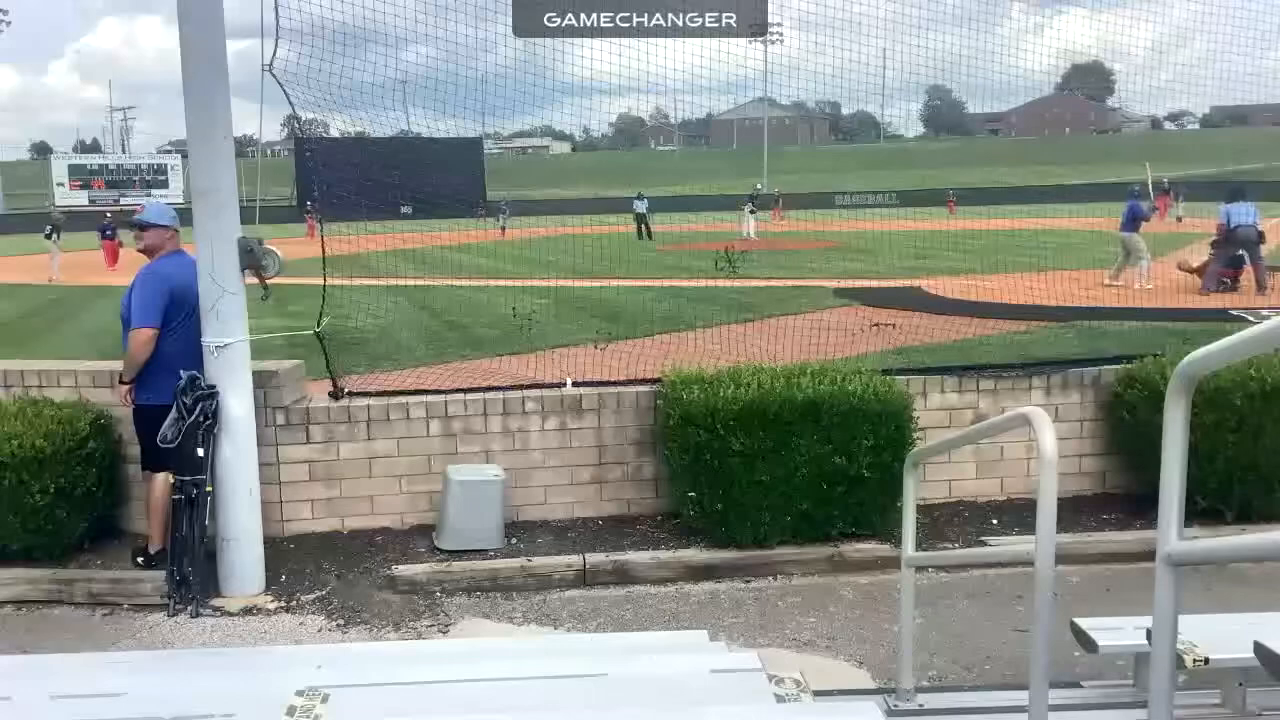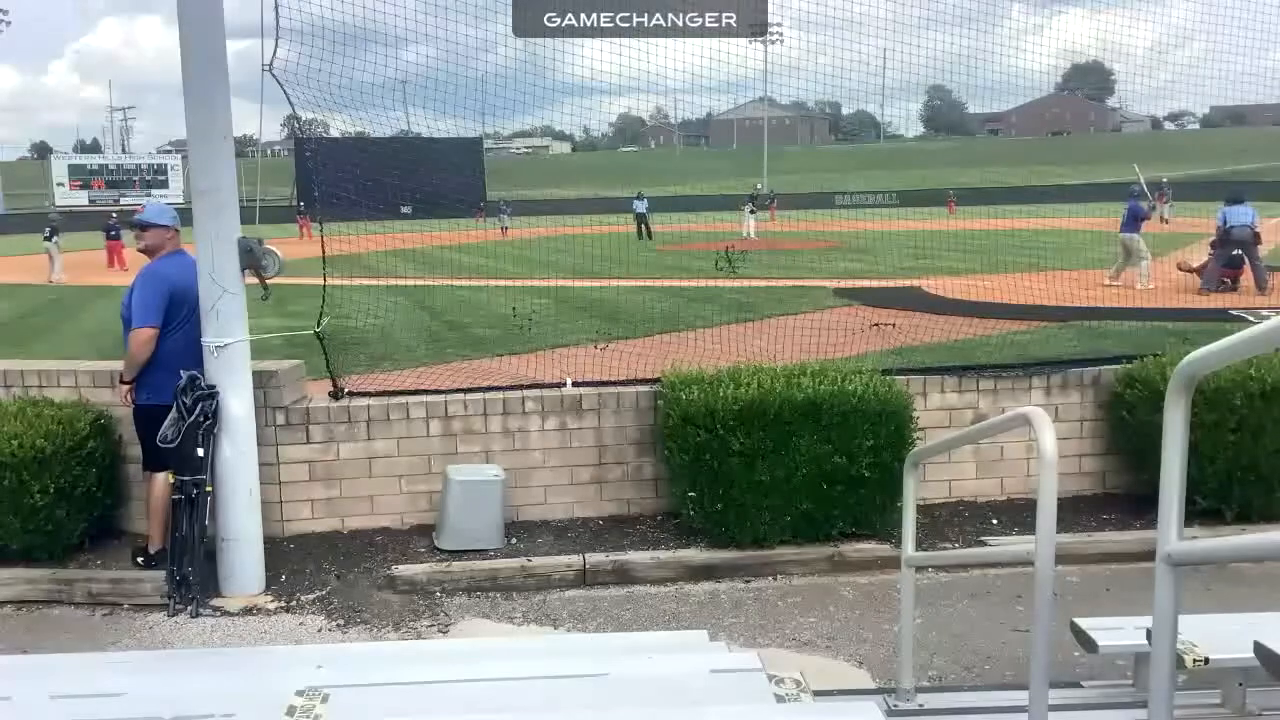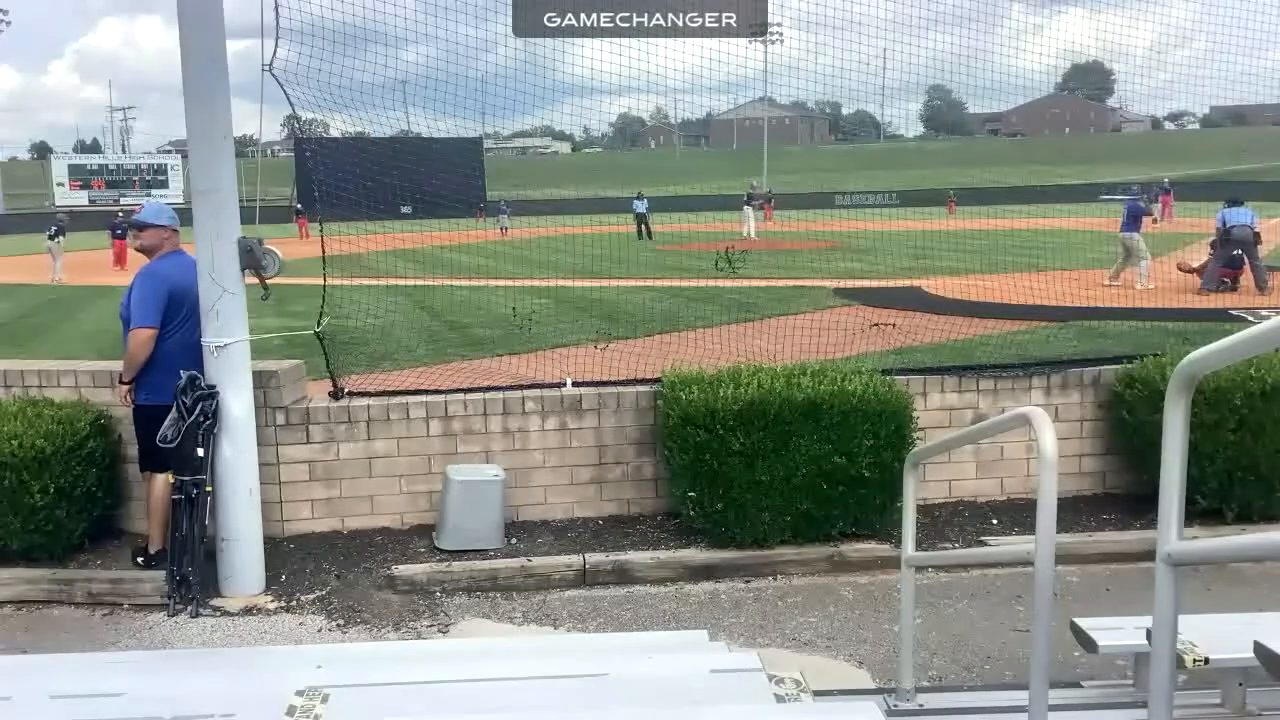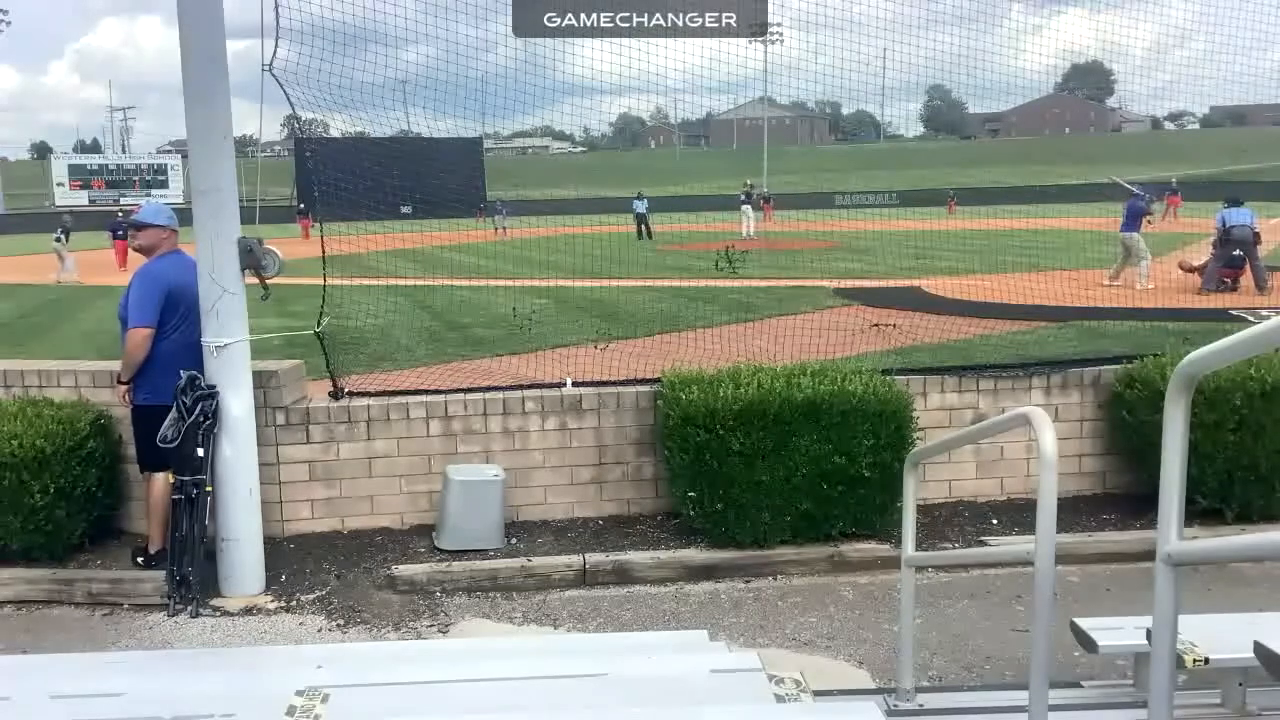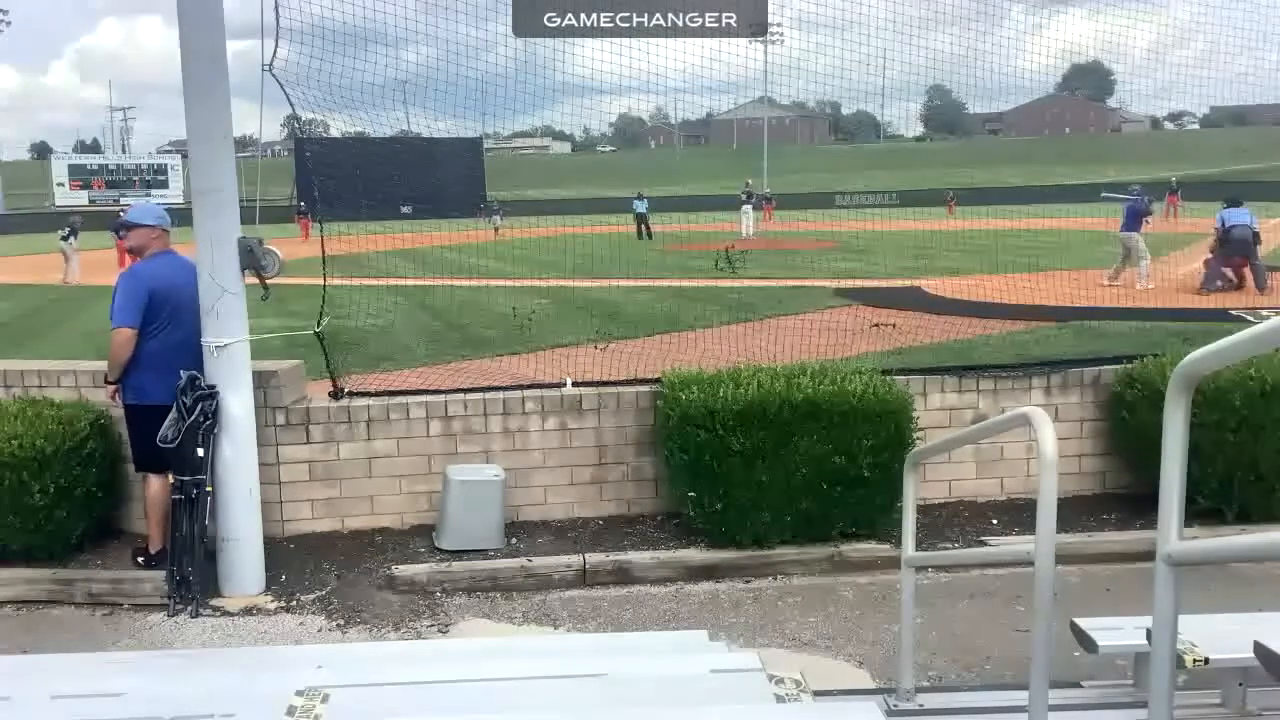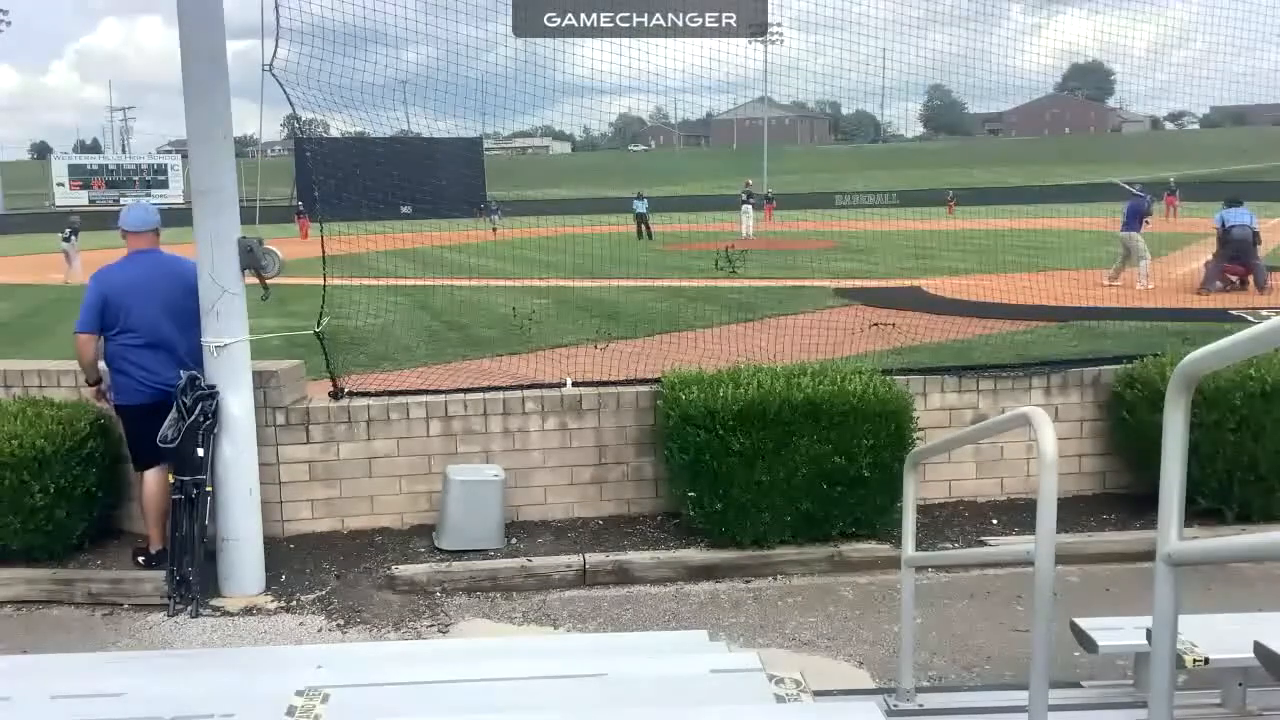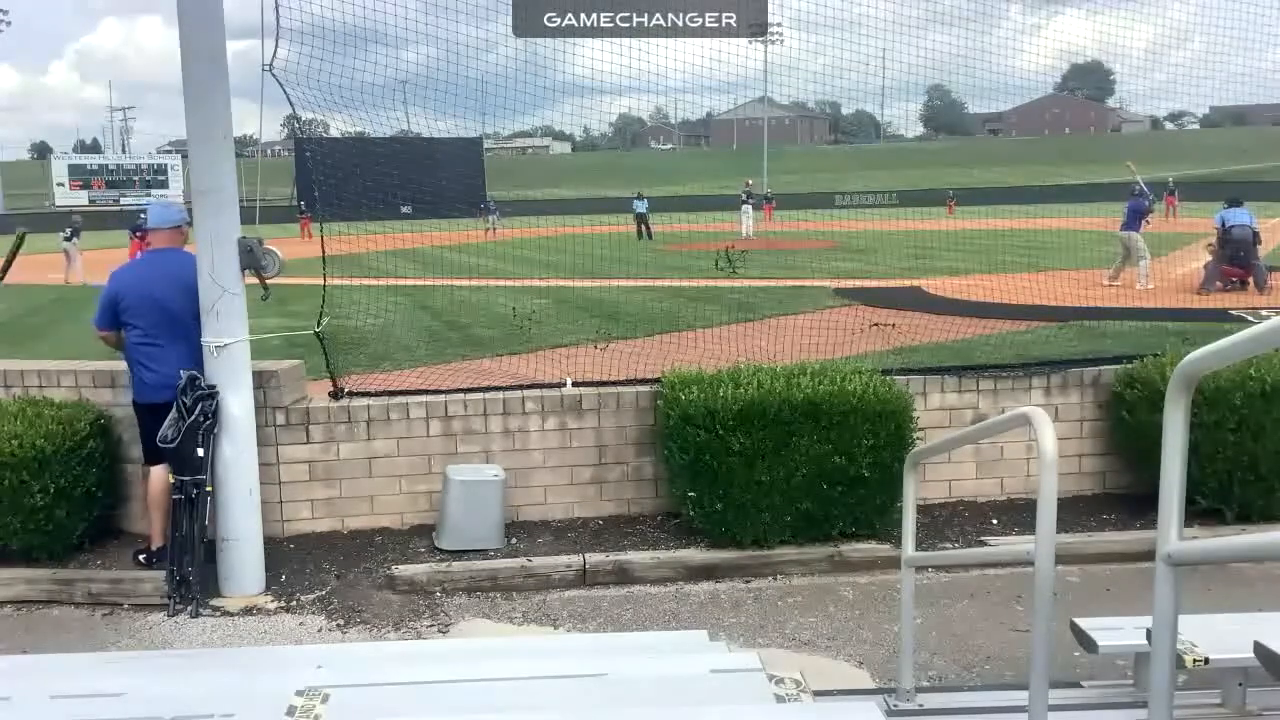
dt=0.5s
person 1, frame 1
left shoulder: (154, 275)
right shoulder: (194, 268)
left elbow: (144, 336)
left wrist: (126, 378)
left hip: (158, 390)
left knee: (159, 468)
left ankle: (156, 549)
person 1, frame 2
left shoulder: (154, 274)
right shoulder: (194, 268)
left elbow: (145, 335)
left wrist: (127, 377)
left hip: (158, 390)
left knee: (160, 468)
left ankle: (155, 548)
person 1, frame 3
left shoulder: (153, 274)
right shoulder: (193, 268)
left elbow: (143, 335)
left wrist: (126, 378)
left hip: (158, 390)
left knee: (159, 469)
left ankle: (156, 549)
person 1, frame 4
left shoulder: (151, 274)
right shoulder: (194, 269)
left elbow: (141, 335)
left wrist: (124, 378)
left hip: (156, 390)
left knee: (159, 468)
left ankle: (155, 548)
person 1, frame 5
left shoulder: (137, 276)
right shoulder: (192, 271)
left elbow: (124, 336)
left wrist: (112, 379)
left hip: (148, 392)
left knee: (156, 471)
left ankle: (156, 549)
person 1, frame 6
left shoulder: (104, 279)
right shoulder: (189, 270)
left elbow: (84, 339)
left wrist: (94, 380)
left hip: (136, 392)
left knee: (153, 467)
left ankle: (156, 549)
person 1, frame 7
left shoulder: (122, 278)
right shoulder: (203, 269)
left elbow: (106, 334)
left hip: (151, 389)
left knee: (159, 465)
left ankle: (158, 547)
